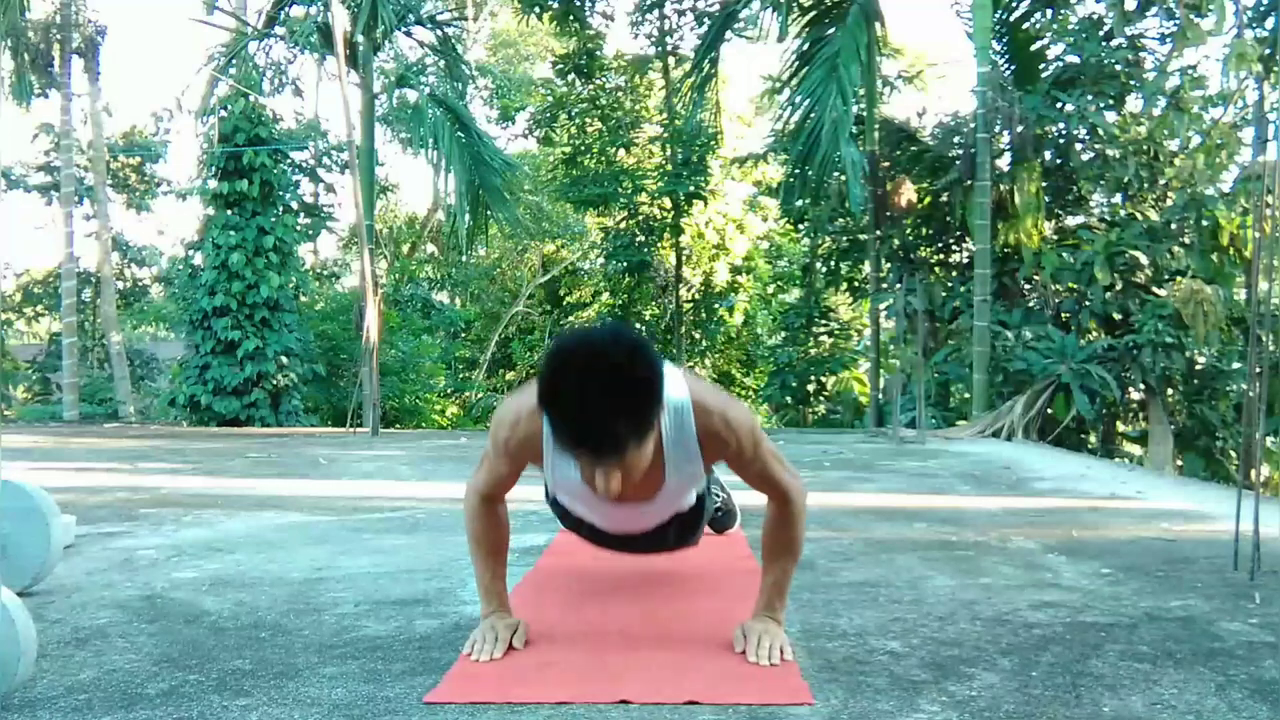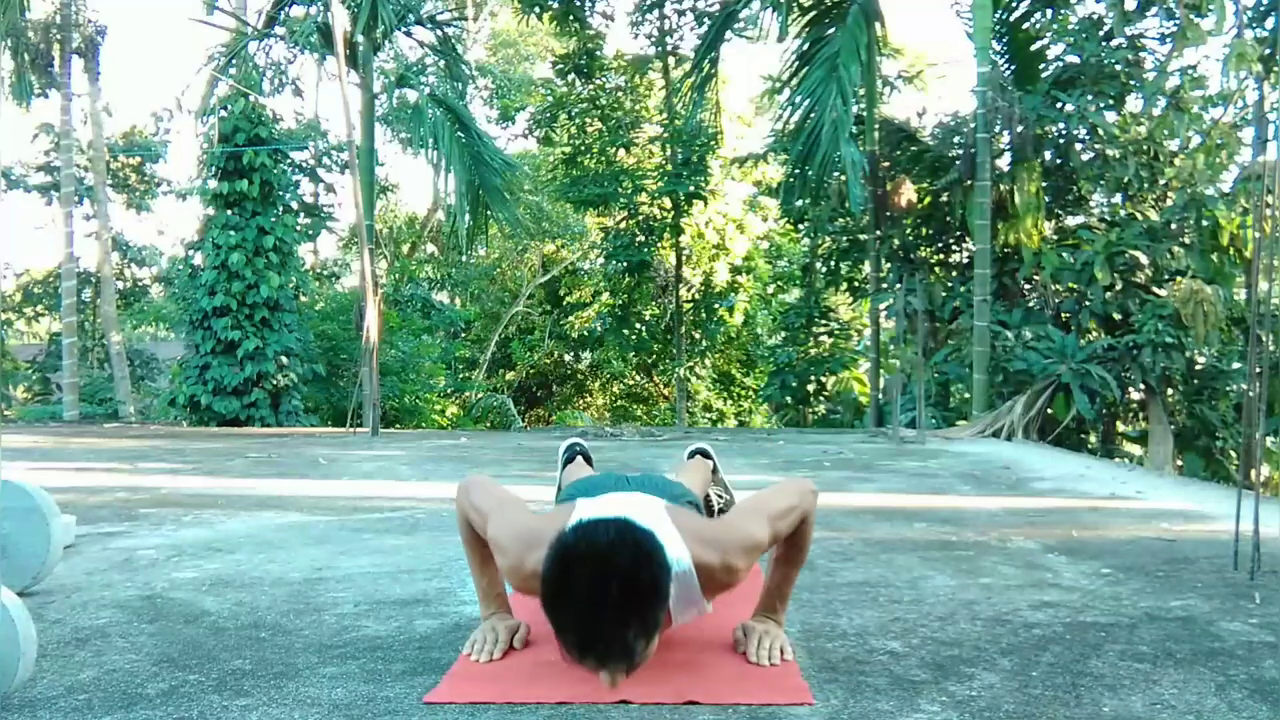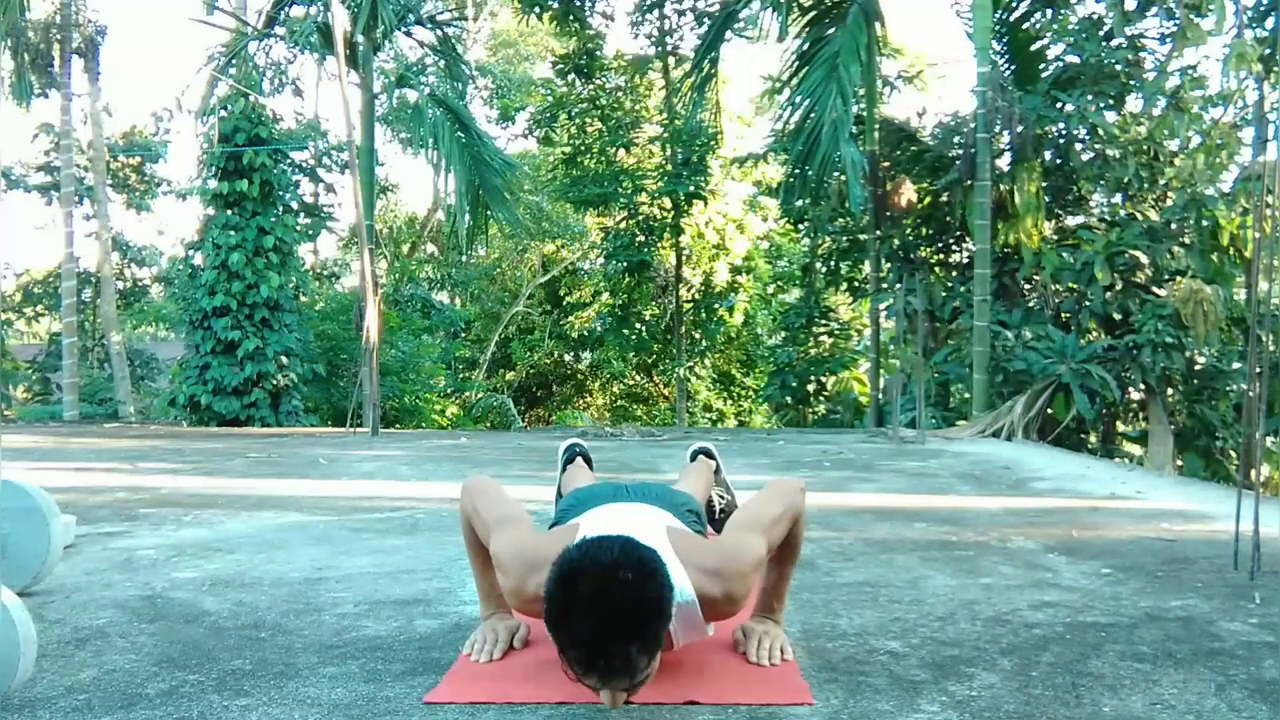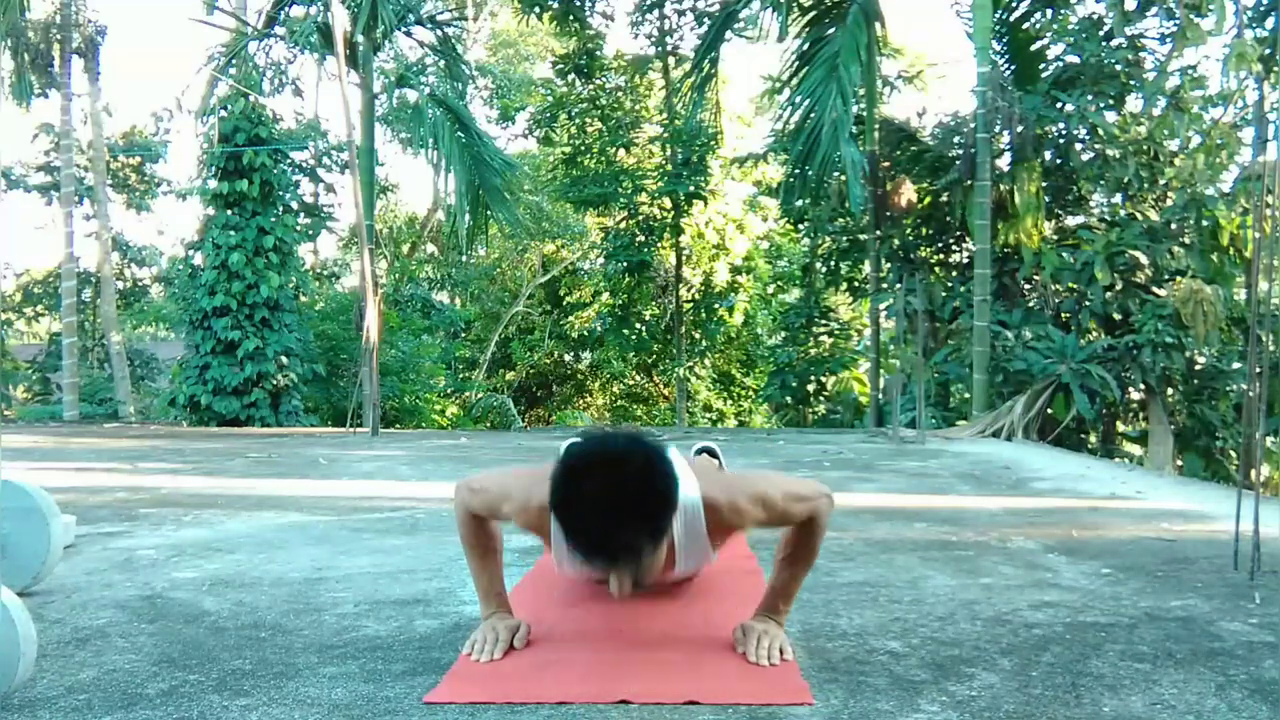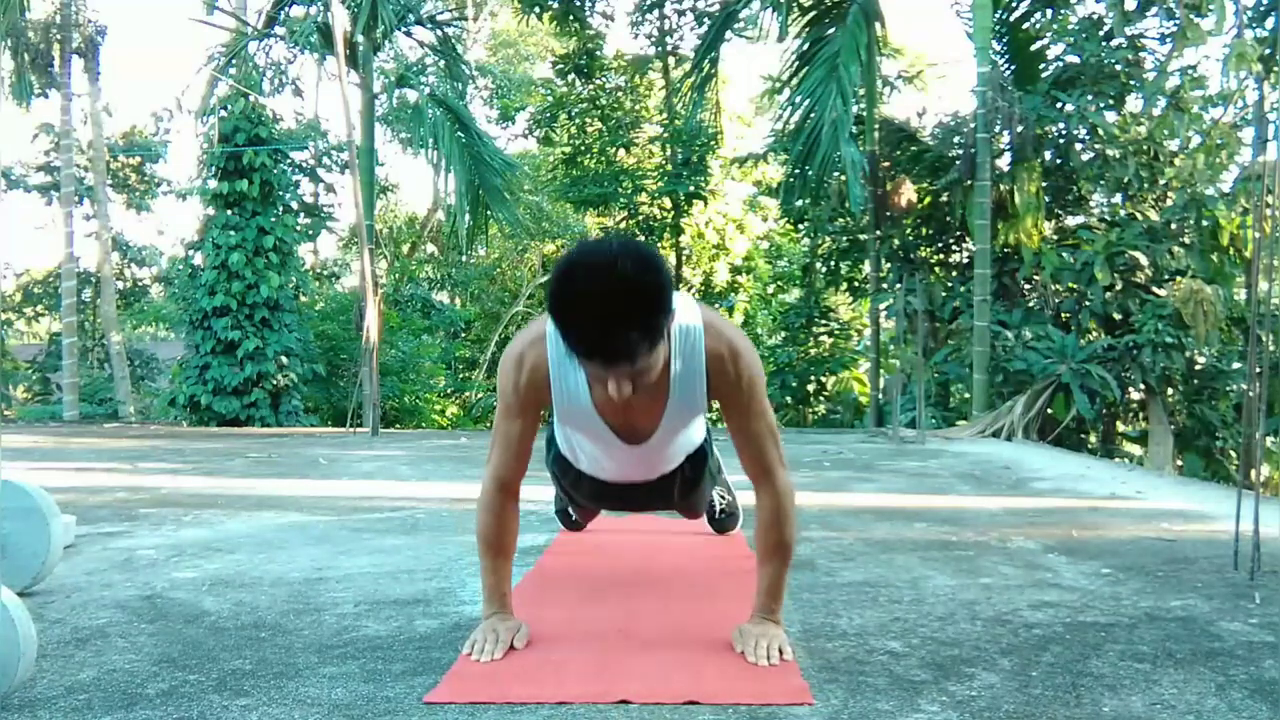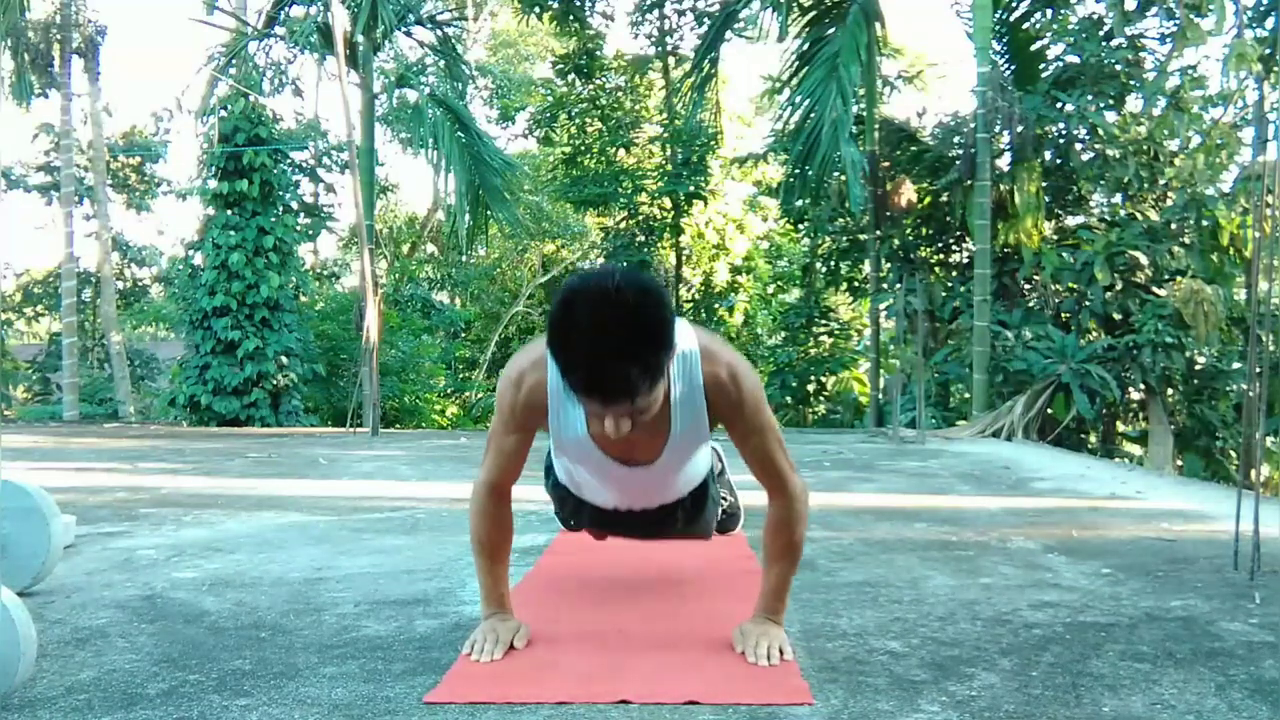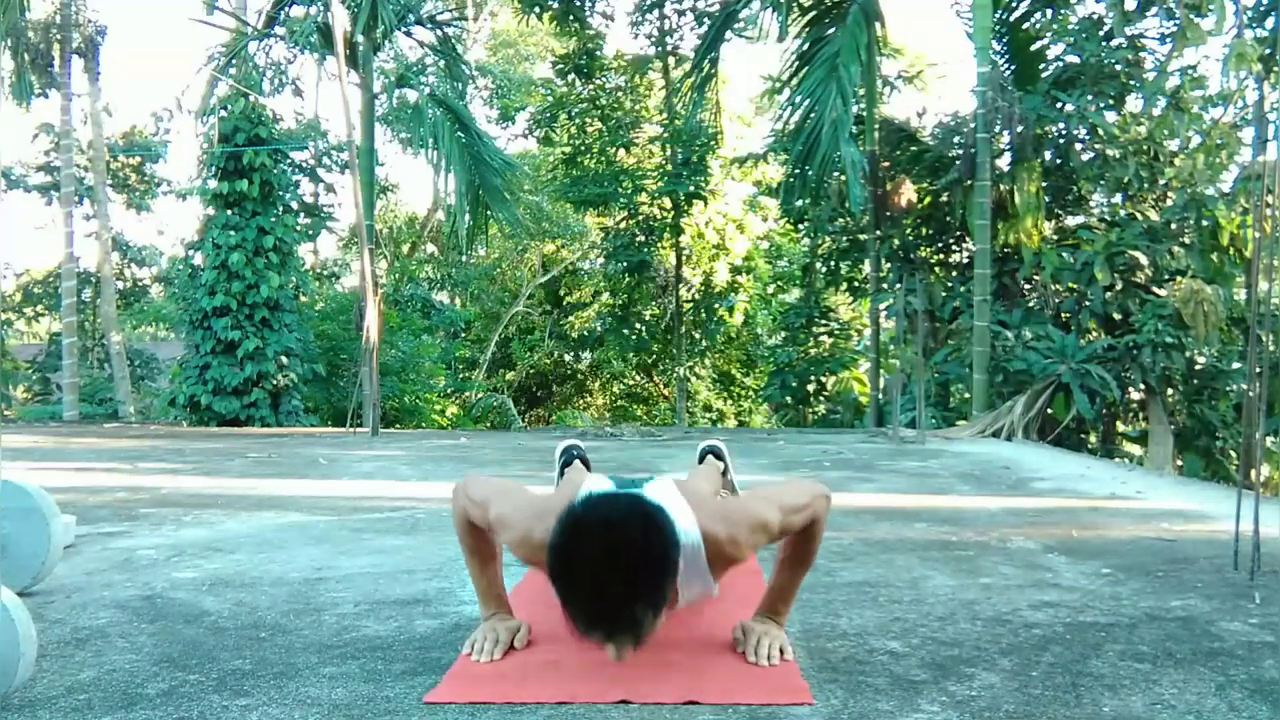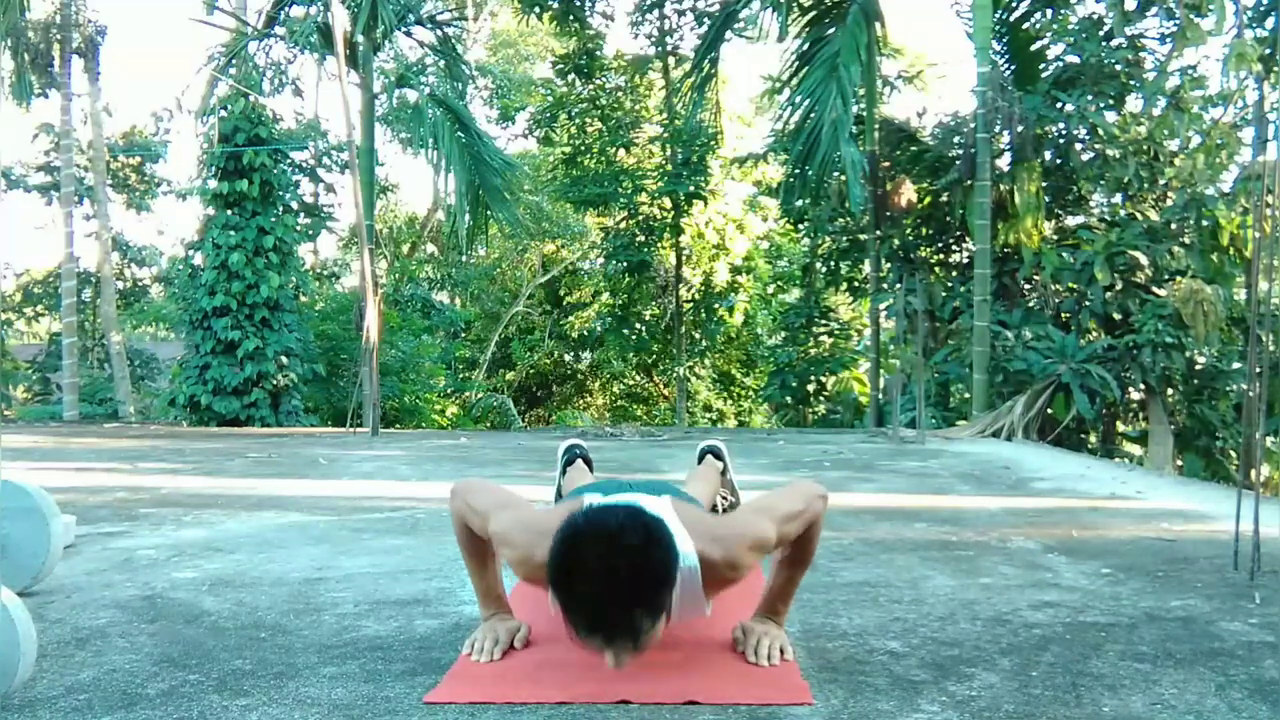
dt=0.4s
person 1, frame 1
left shoulder: (710, 416)
right shoulder: (525, 419)
left elbow: (786, 494)
right elbow: (483, 497)
left wrist: (769, 615)
right wrist: (495, 611)
left knee: (690, 531)
person 1, frame 2
left shoulder: (717, 559)
right shoulder: (525, 560)
left elbow: (805, 496)
right elbow: (469, 491)
left wrist: (770, 617)
right wrist: (494, 612)
left hip: (666, 505)
right hip: (585, 504)
left ankle: (701, 462)
right ankle: (574, 459)
person 1, frame 3
left shoulder: (719, 584)
right shoulder: (528, 580)
left elbow: (791, 492)
right elbow: (475, 491)
left wrist: (769, 617)
right wrist: (494, 612)
left hip: (670, 511)
right hip: (584, 509)
left ankle: (704, 463)
right ankle: (575, 461)
person 1, frame 4
left shoulder: (719, 503)
right shoulder: (538, 502)
left elbow: (820, 501)
right elbow: (467, 495)
left wrist: (771, 616)
right wrist: (495, 612)
left ankle: (707, 461)
right ankle: (577, 456)
person 1, frame 5
left shoulder: (719, 347)
right shoulder: (531, 357)
left elbow: (771, 482)
right elbow: (503, 485)
left wrist: (766, 614)
right wrist: (495, 610)
left hip: (680, 467)
right hip: (582, 469)
left knee: (696, 509)
right knee: (578, 516)
left ankle: (714, 487)
right ankle: (576, 507)
person 1, frame 6
left shoulder: (720, 373)
right shoulder: (529, 378)
left elbow: (785, 489)
right elbow: (492, 489)
left wrist: (768, 618)
right wrist: (496, 613)
left hip: (682, 497)
right hip: (583, 496)
left knee: (703, 525)
right knee: (583, 522)
person 1, frame 7
left shoulder: (722, 533)
right shoulder: (532, 529)
left elbow: (817, 501)
right elbow: (464, 497)
left wrist: (771, 617)
right wrist: (495, 613)
left ankle: (712, 462)
right ankle: (572, 463)
person 1, frame 8
left shoulder: (721, 553)
right shoulder: (532, 549)
left elbow: (814, 499)
right elbow: (461, 497)
left wrist: (770, 618)
right wrist: (494, 614)
left hip: (673, 504)
right hip: (589, 502)
left ankle: (711, 464)
right ankle: (574, 464)
